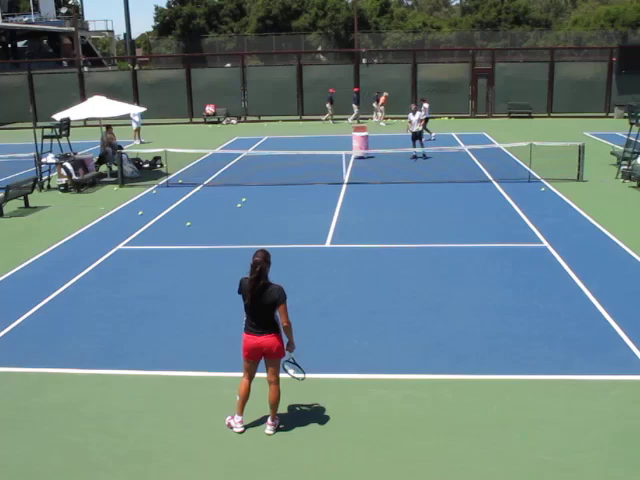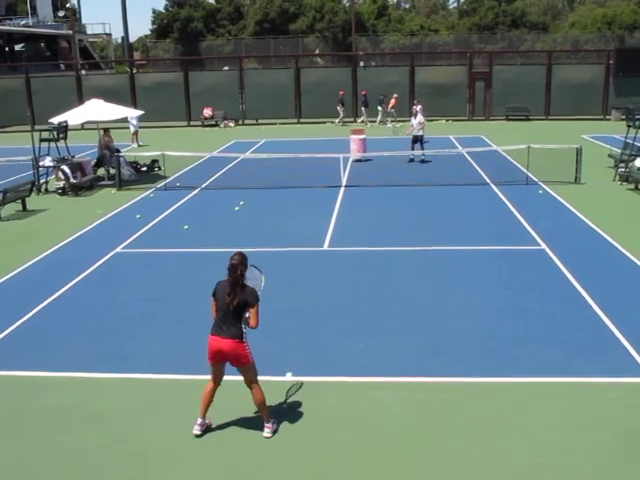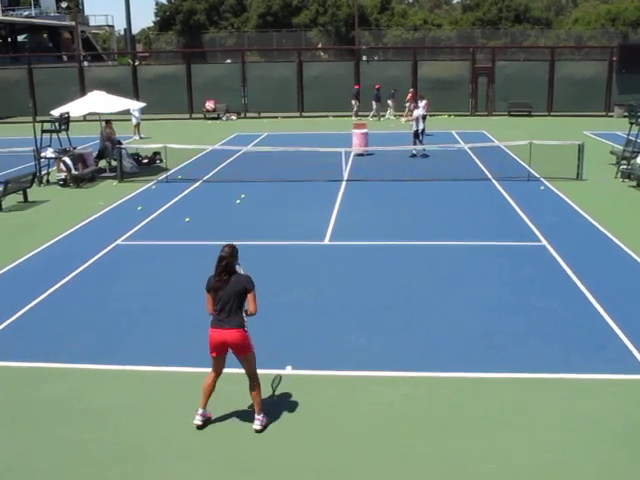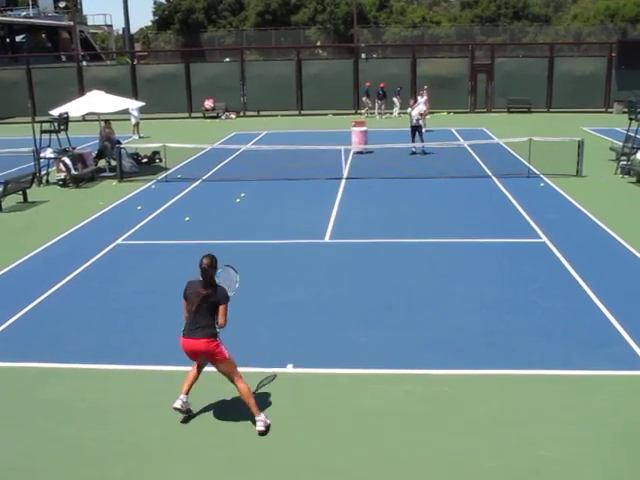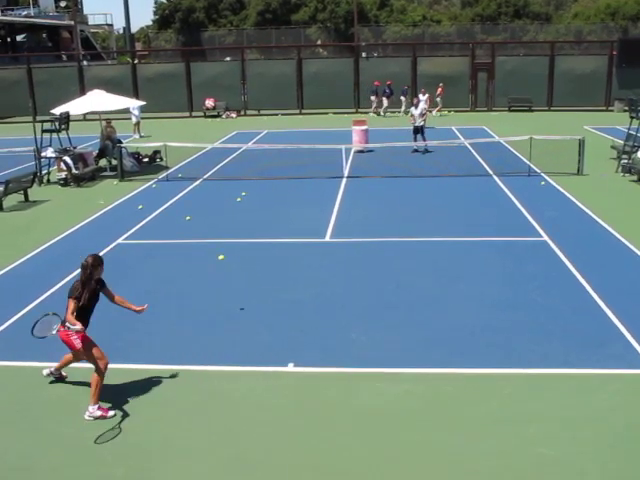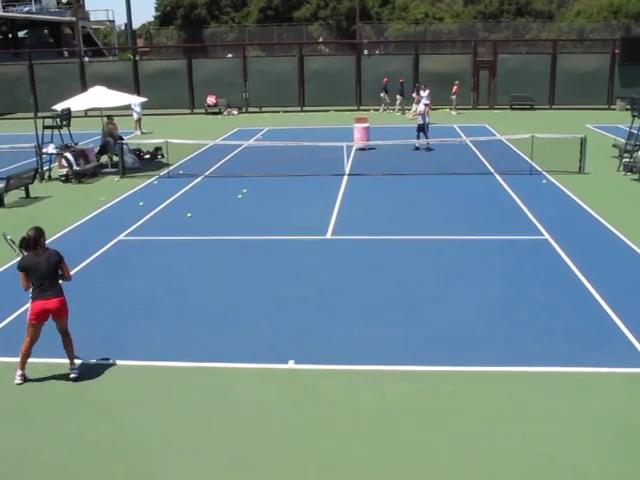
dt=0.7s
person 1, frame 1
left shoulder: (244, 284)
right shoulder: (276, 291)
right elbow: (285, 323)
right wrist: (291, 342)
left hip: (250, 339)
right hip: (271, 340)
left knee: (247, 378)
right knee: (273, 381)
left ankle: (238, 420)
right ankle: (272, 422)
person 1, frame 2
left shoulder: (219, 286)
right shoulder: (250, 292)
left elbow: (215, 315)
right elbow: (253, 323)
left hip: (214, 340)
right hip: (235, 344)
left knee: (214, 382)
right knee: (253, 384)
left ankle: (200, 423)
right ankle: (268, 424)
person 1, frame 3
left shoulder: (212, 281)
right shoulder: (245, 280)
left elbow: (211, 310)
right elbow: (253, 310)
left hip: (215, 333)
right hip: (237, 333)
left knee: (215, 372)
right knee: (252, 373)
left ankle: (200, 414)
right ankle: (258, 418)
person 1, frame 4
left shoulder: (190, 286)
right shoulder: (220, 292)
left elbow: (187, 315)
right elbow: (221, 323)
left hip: (186, 341)
right hip: (207, 342)
left knee: (199, 364)
right knee: (237, 379)
left ankle: (182, 400)
right ankle: (260, 419)
person 1, frame 5
left shoulder: (99, 282)
right shoulder: (78, 288)
left elbow: (114, 298)
right elbow: (69, 316)
left wrist: (134, 308)
right wrist: (76, 325)
left hip: (78, 329)
right hip: (69, 331)
left knee: (80, 354)
right knee: (102, 364)
left ankle: (53, 370)
right ankle: (93, 409)
person 1, frame 6
left shoulder: (23, 261)
right shoulder: (54, 253)
left elbow: (26, 287)
right elbow: (68, 277)
left hip: (38, 304)
right hip: (58, 301)
left knee: (31, 339)
right knee: (64, 331)
left ankle: (20, 374)
right ankle: (73, 367)
